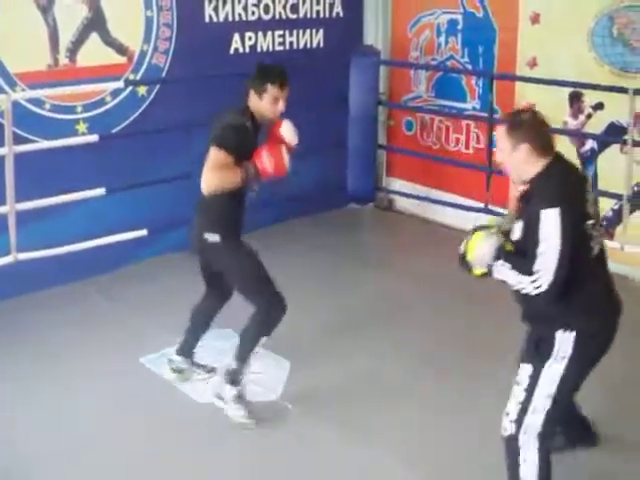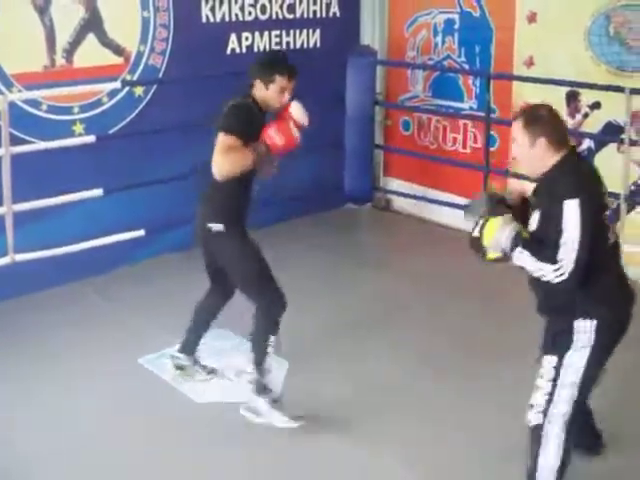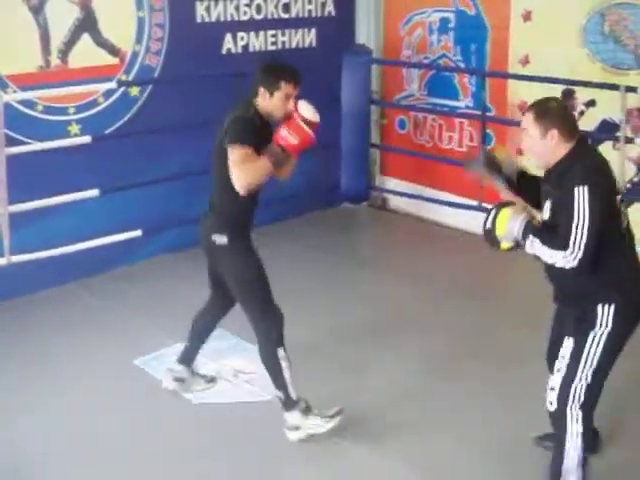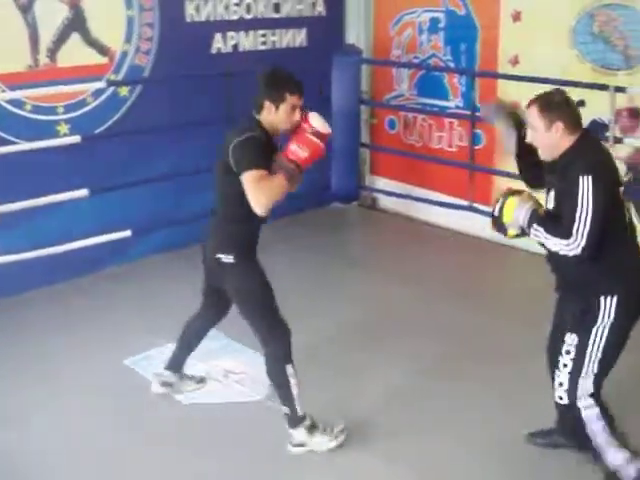
dt=0.1s
person 1, frame 1
left shoulder: (551, 200)
right shoulder: (560, 176)
left elbow: (543, 284)
left wrist: (497, 258)
right wrist: (512, 242)
left hip: (573, 328)
right hip: (575, 312)
left knee: (524, 427)
right knee: (538, 374)
right ankle: (577, 431)
person 1, frame 2
left shoulder: (573, 190)
right shoulder: (562, 172)
left elbow: (563, 271)
right elbow: (549, 225)
left wrist: (511, 241)
right wrist: (512, 206)
left hip: (589, 316)
right hip: (573, 307)
left knee: (547, 414)
right knee: (557, 378)
right ankle: (583, 436)
person 1, frame 3
left shoulder: (582, 178)
right shoulder: (571, 164)
left elbow: (572, 256)
right elbow: (551, 204)
left wrist: (522, 231)
right wrist: (510, 175)
left hip: (605, 303)
right hip: (587, 295)
left knee: (565, 395)
right knee: (567, 370)
right ankle: (581, 436)
person 1, frame 4
left shoulder: (587, 170)
right shoulder: (572, 155)
left elbow: (576, 245)
right elbow: (536, 171)
left wrist: (528, 219)
right wrist: (514, 131)
left hip: (606, 294)
right hip: (582, 286)
left knee: (576, 387)
right knee: (562, 359)
right ankle: (571, 429)
person 2, frame 1
left shoulder: (249, 125)
right shoulder: (235, 127)
left elbow: (249, 170)
right elbow: (209, 182)
left wrist: (276, 150)
right wrist: (256, 169)
left hip: (214, 230)
right hip: (217, 234)
left knee: (218, 292)
right knee: (272, 305)
left ankle: (182, 356)
right ankle: (230, 385)
person 2, frame 2
left shoulder: (254, 114)
right shoulder: (237, 112)
left elbow: (262, 165)
right elbow: (222, 167)
left wrist: (284, 135)
right wrist: (266, 146)
left hip: (217, 221)
right hip: (221, 224)
left knee: (219, 289)
right knee: (271, 302)
left ankle: (185, 358)
right ankle: (261, 397)
person 2, frame 3
left shoulder: (262, 124)
right shoulder: (242, 123)
left elbow: (281, 172)
right elbow: (243, 181)
left wrist: (295, 139)
right wrist: (281, 147)
left hip: (221, 233)
right hip: (226, 236)
left knee: (221, 299)
right knee: (268, 319)
left ankle: (181, 368)
right ankle: (294, 413)
person 2, frame 4
left shoulder: (259, 137)
right shoulder: (250, 142)
left elbow: (270, 182)
right elbow: (262, 202)
left wrist: (303, 142)
right wrist: (294, 163)
left hip: (220, 248)
right hip: (233, 255)
left knee: (214, 308)
right knee: (276, 335)
left ankle: (170, 373)
right ankle: (300, 429)
